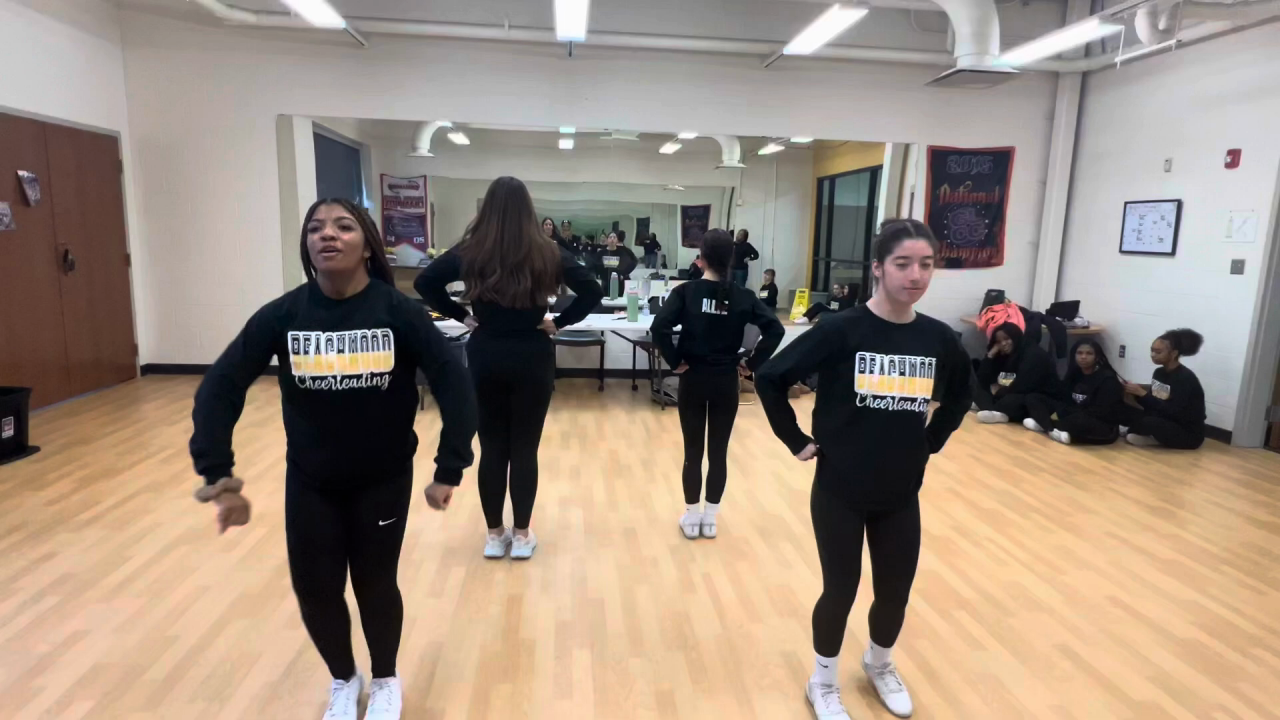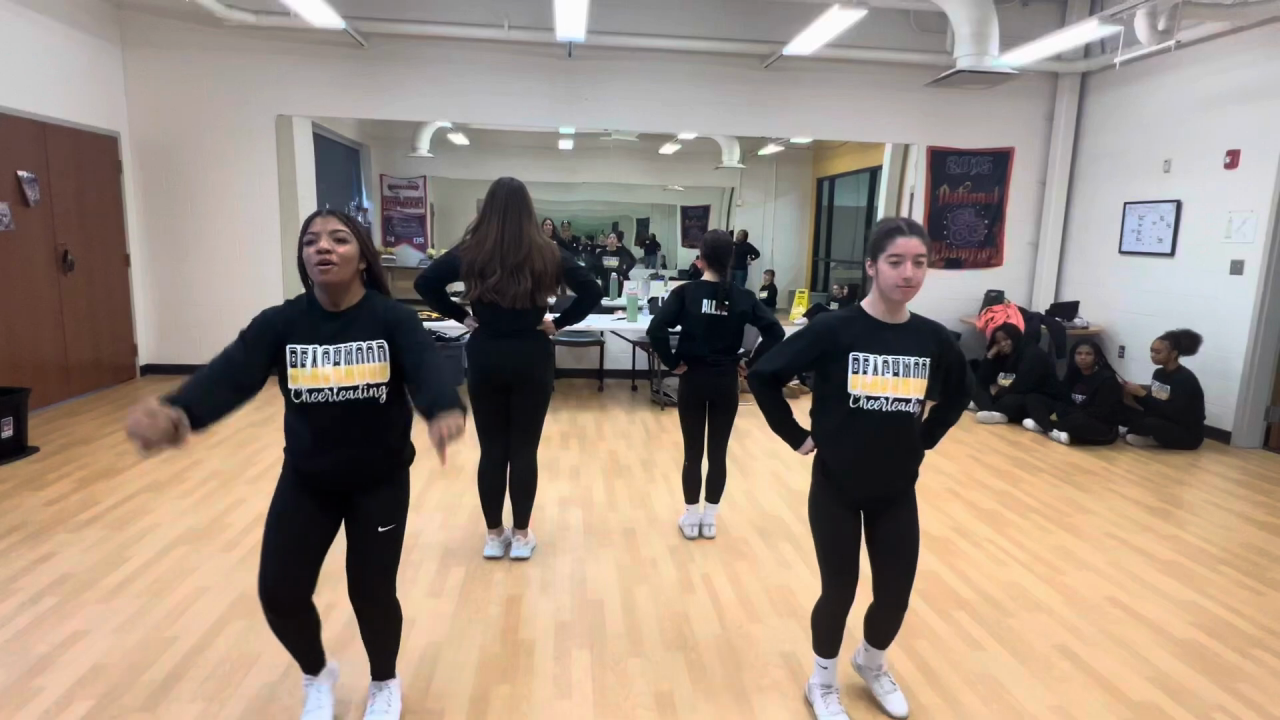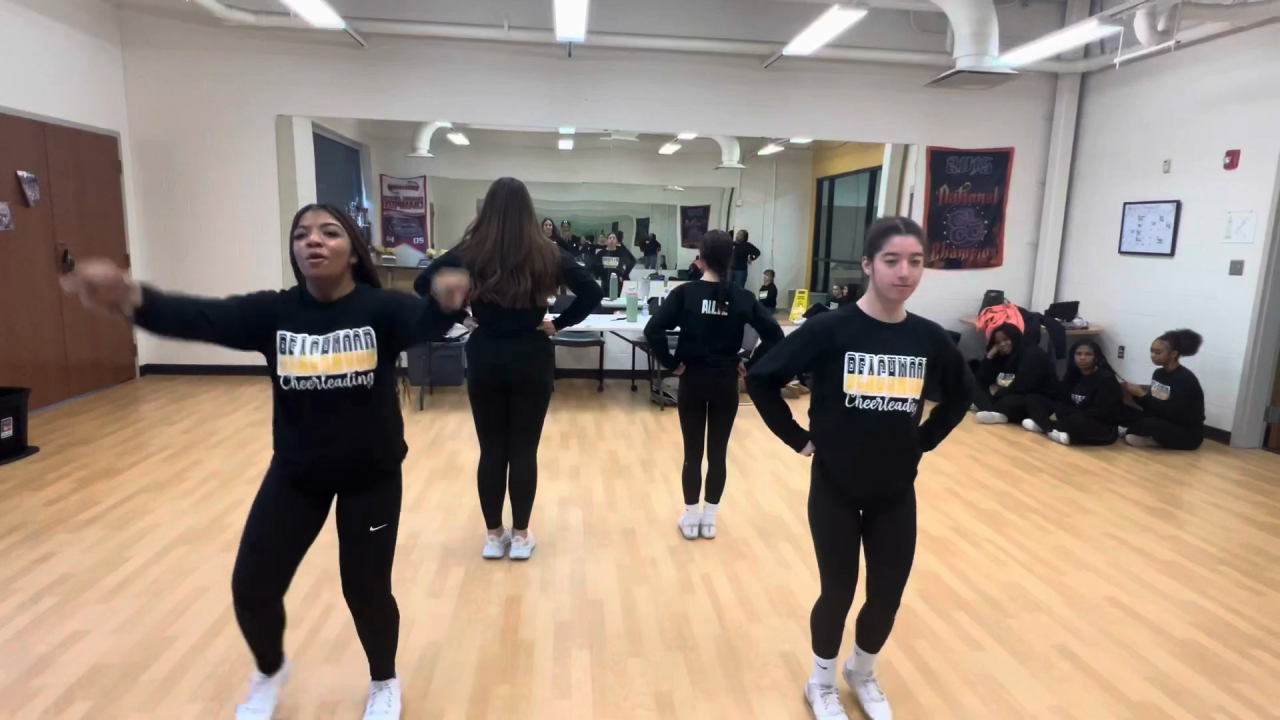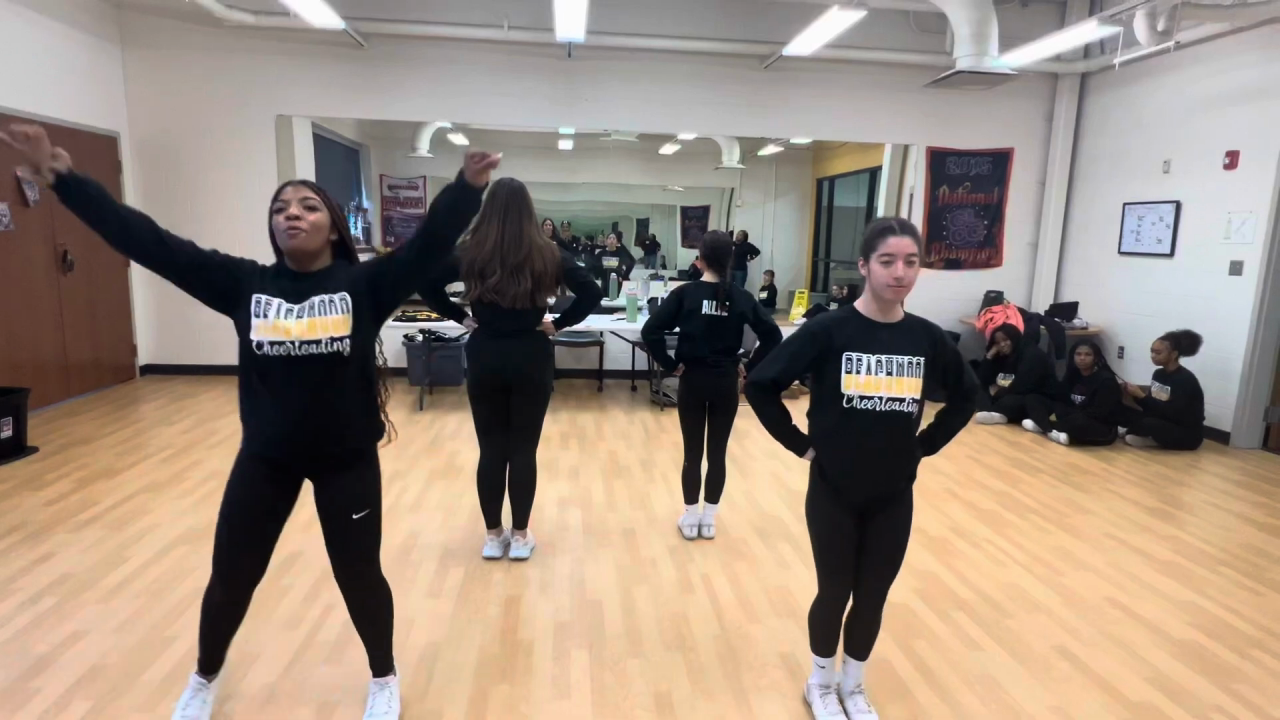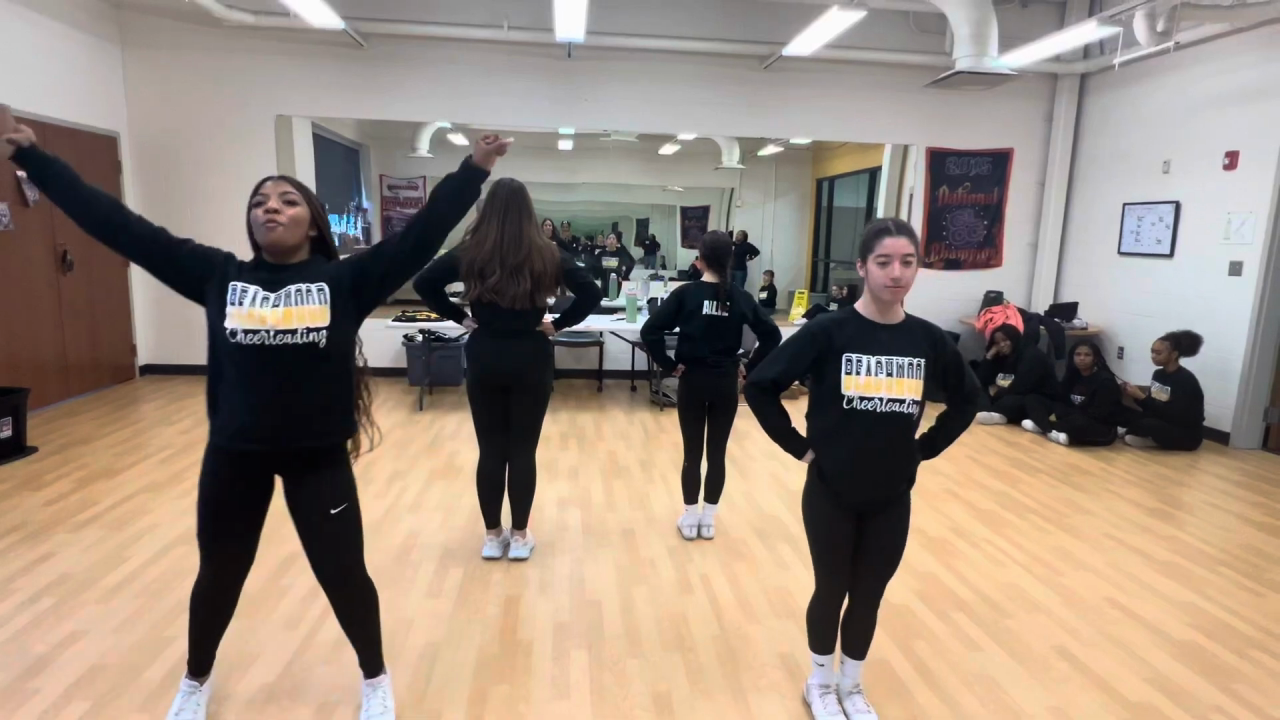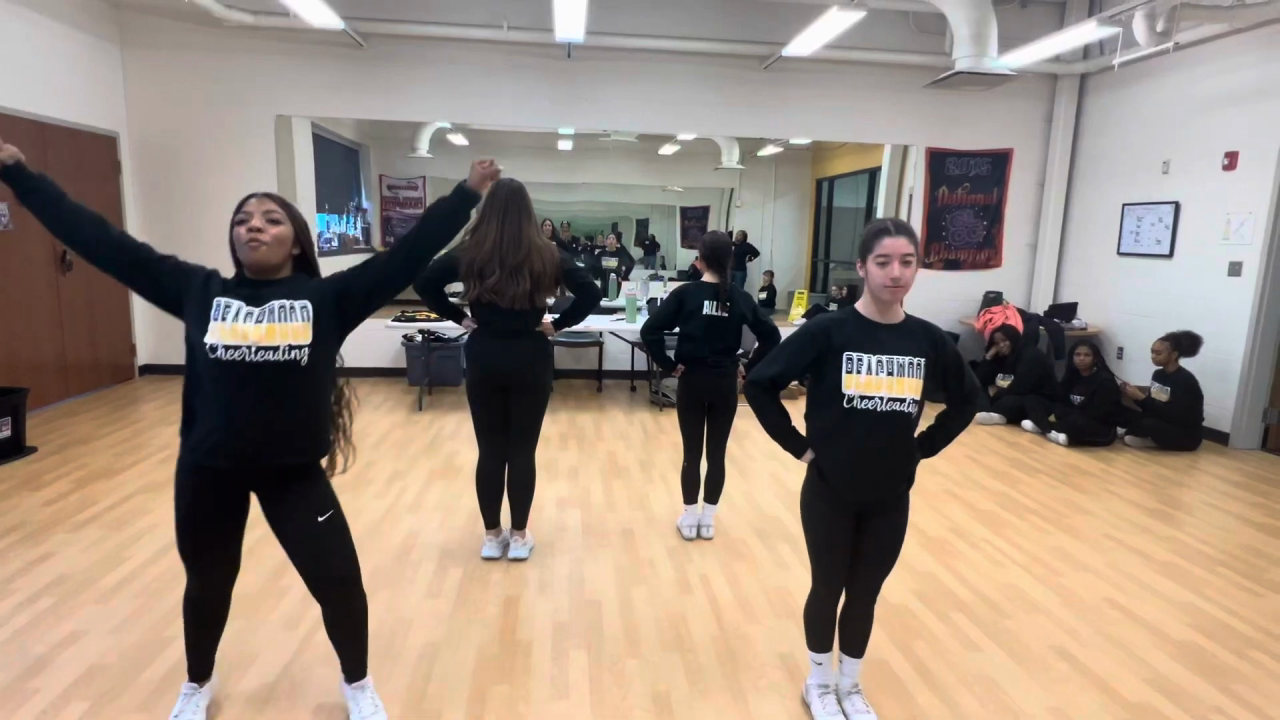
dt=0.1s
person 1, frame 1
left shoulder: (401, 312)
right shoulder: (281, 315)
left elbow: (452, 383)
right elbow: (223, 386)
left wrist: (449, 471)
right wrist: (217, 470)
left hip: (385, 474)
right hip: (313, 475)
left knee: (376, 584)
right knee: (314, 587)
left ankle: (385, 677)
person 1, frame 2
left shoulder: (394, 321)
right shoulder: (280, 325)
left elbow: (430, 370)
right elbow: (227, 375)
left wrist: (445, 409)
right wrist: (176, 413)
left hip: (376, 482)
right hip: (306, 480)
left knee: (371, 593)
right knee: (281, 594)
right ankle: (316, 674)
person 1, frame 3
left shoulder: (385, 311)
right shoulder: (270, 312)
left elbow: (425, 318)
right elbow: (195, 316)
left wrist: (445, 299)
right wrist: (135, 300)
left hip: (370, 478)
right hip: (294, 474)
left knee: (366, 591)
right knee: (252, 588)
right ankle: (270, 672)
person 1, frame 4
left shoulder: (365, 284)
right shoulder: (243, 283)
left elbow: (428, 243)
right elbow: (161, 247)
left wrist: (467, 186)
right wrist: (64, 181)
left hip: (347, 460)
right hip: (265, 457)
left knee: (360, 574)
right knee: (231, 576)
person 1, frame 5
left shoulder: (345, 281)
right shoulder: (217, 275)
left elbow: (420, 236)
right elbow: (122, 227)
left wrist: (473, 172)
left hip: (317, 455)
right hip: (233, 454)
left knee: (344, 574)
right knee: (219, 575)
person 1, frame 6
left shoulder: (328, 298)
right shoulder: (199, 291)
left elbow: (409, 254)
right elbow: (106, 243)
left wrist: (467, 193)
left hip: (295, 471)
right hip: (209, 469)
left knee: (340, 583)
right knee: (207, 586)
person 2, frame 1
left shoulder: (940, 338)
right shoulder: (841, 330)
left elbow: (960, 397)
right elbow: (770, 378)
left wrist: (928, 444)
right wrist: (800, 441)
left hip: (900, 493)
right hip: (839, 489)
left knee: (895, 594)
right knee: (840, 590)
left ankle: (879, 661)
person 2, frame 2
left shoulder: (934, 339)
right shoulder: (834, 330)
left elbow: (957, 395)
right elbow: (763, 375)
left wrist: (922, 441)
right wrist: (798, 437)
left hip: (897, 492)
right hip: (836, 489)
left knee: (896, 595)
right knee: (839, 591)
left ankle: (872, 662)
person 2, frame 3
left shoulder: (930, 337)
right shoulder: (830, 330)
left elbow: (960, 395)
right elbow: (761, 378)
left wrist: (922, 441)
right wrist: (800, 439)
left hip: (896, 493)
right hip: (835, 489)
left knee: (888, 596)
right knee: (837, 592)
left ankle: (863, 670)
person 2, frame 4
left shoulder: (928, 337)
right shoulder: (828, 330)
left elbow: (965, 397)
right elbow: (759, 385)
left wrist: (924, 445)
right wrist: (801, 444)
left hip: (893, 495)
right hip: (833, 490)
left knee: (873, 597)
right knee: (834, 591)
person 2, frame 5
left shoulder: (929, 339)
right shoulder: (827, 331)
left elbow: (967, 398)
right elbow: (759, 386)
left wrist: (925, 449)
right wrist: (799, 446)
left hip: (892, 497)
right hip: (831, 493)
left knee: (868, 595)
right knee: (831, 591)
person 2, frame 6
left shoulder: (928, 339)
right shoulder: (827, 331)
left elbow: (967, 398)
right elbow: (759, 384)
left wrist: (923, 447)
right wrist: (799, 444)
left hip: (891, 496)
right hip: (829, 491)
left knee: (865, 594)
right knee: (828, 589)
person 3, frame 1
left shoulder: (469, 252)
right shoulder: (546, 254)
left elbow: (425, 283)
right elbow: (592, 291)
left wrist: (461, 315)
right wrist: (559, 321)
left hip: (485, 358)
right hip: (531, 359)
left knee: (491, 449)
right knee: (524, 450)
left ankle: (495, 534)
right ankle: (521, 535)
person 3, frame 2
left shoulder: (470, 253)
right shoulder: (547, 255)
left elbow: (425, 283)
right elbow: (592, 292)
left wrist: (461, 316)
right wrist: (559, 322)
left hip: (485, 359)
right hip: (531, 359)
left knee: (491, 449)
right knee: (524, 451)
left ankle: (494, 535)
right ankle: (520, 535)
person 3, frame 3
left shoulder: (470, 253)
right shoulder: (546, 255)
left elbow: (424, 282)
right elbow: (592, 292)
right wrist: (559, 323)
left hip: (485, 359)
right hip: (531, 360)
left knee: (491, 450)
right knee: (524, 451)
left ankle: (493, 535)
right ankle: (520, 536)
person 3, frame 4
left shoulder: (470, 253)
right shoulder: (546, 256)
left elbow: (425, 283)
right elbow: (592, 292)
left wrist: (460, 316)
right wrist: (559, 323)
left hip: (484, 359)
right hip: (530, 360)
left knee: (490, 450)
right knee: (523, 451)
left ankle: (492, 535)
right ankle: (520, 536)
person 3, frame 5
left shoulder: (470, 253)
right shoulder: (546, 256)
left elbow: (424, 283)
right elbow: (591, 293)
left wrist: (461, 317)
right wrist: (559, 323)
left hip: (484, 359)
right hip: (530, 360)
left knee: (490, 450)
right knee: (523, 451)
left ankle: (493, 535)
right ankle: (519, 536)
person 3, frame 6
left shoulder: (469, 254)
right shoulder: (545, 256)
left elbow: (423, 283)
right elbow: (591, 293)
left wrist: (459, 317)
right wrist: (558, 323)
left hip: (483, 359)
right hip: (530, 360)
left knee: (489, 450)
right knee: (522, 451)
left ankle: (492, 535)
right ankle: (518, 536)
person 4, frame 1
left shoulder: (686, 292)
right shoulder: (741, 296)
left elbow: (660, 327)
right elbow: (774, 329)
left wrist: (675, 361)
right wrist: (751, 363)
left hip: (693, 379)
right hip: (726, 381)
left knee: (693, 451)
right knee: (718, 452)
left ankle: (691, 517)
right ankle: (710, 519)
person 4, frame 2
left shoulder: (685, 292)
right shoulder: (741, 297)
left elbow: (656, 329)
right elbow: (775, 331)
left wrist: (673, 362)
right wrist: (750, 365)
left hip: (693, 380)
right hip: (726, 382)
left knee: (693, 452)
right knee: (718, 452)
left ankle: (691, 517)
right ankle: (709, 519)
person 4, frame 3
left shoulder: (685, 293)
right shoulder: (741, 297)
left elbow: (654, 330)
right elbow: (774, 333)
left wrist: (671, 363)
right wrist: (750, 365)
left hip: (693, 380)
right hip: (726, 382)
left knee: (693, 451)
right knee: (718, 452)
left ankle: (691, 518)
right ankle: (709, 519)
person 4, frame 4
left shoulder: (685, 293)
right shoulder: (741, 297)
left elbow: (651, 331)
right elbow: (773, 335)
left wrist: (670, 364)
right wrist: (750, 367)
left hip: (693, 380)
right hip: (726, 382)
left knee: (692, 452)
right knee: (717, 452)
left ankle: (691, 518)
right ankle: (709, 519)
person 4, frame 5
left shoulder: (686, 294)
right shoulder: (741, 298)
left elbow: (650, 331)
right elbow: (772, 335)
left wrist: (669, 365)
right wrist: (750, 367)
left hip: (692, 380)
right hip: (726, 382)
left knee: (692, 452)
right knee: (717, 452)
left ankle: (690, 518)
right ankle: (708, 519)
person 4, frame 6
left shoulder: (685, 293)
right shoulder: (740, 298)
left elbow: (650, 331)
right elbow: (771, 336)
left wrist: (669, 365)
right wrist: (749, 368)
left hip: (692, 380)
right hip: (726, 382)
left knee: (691, 452)
right knee: (717, 453)
left ankle: (689, 518)
right ankle: (708, 519)
